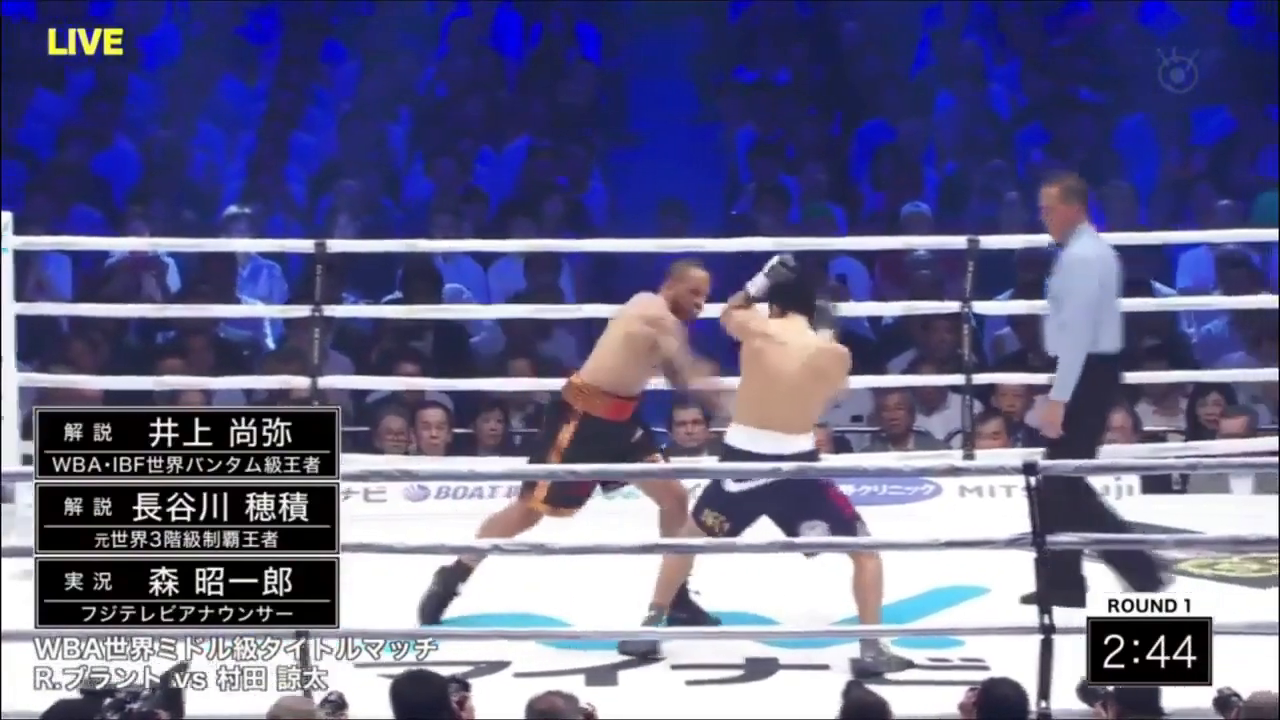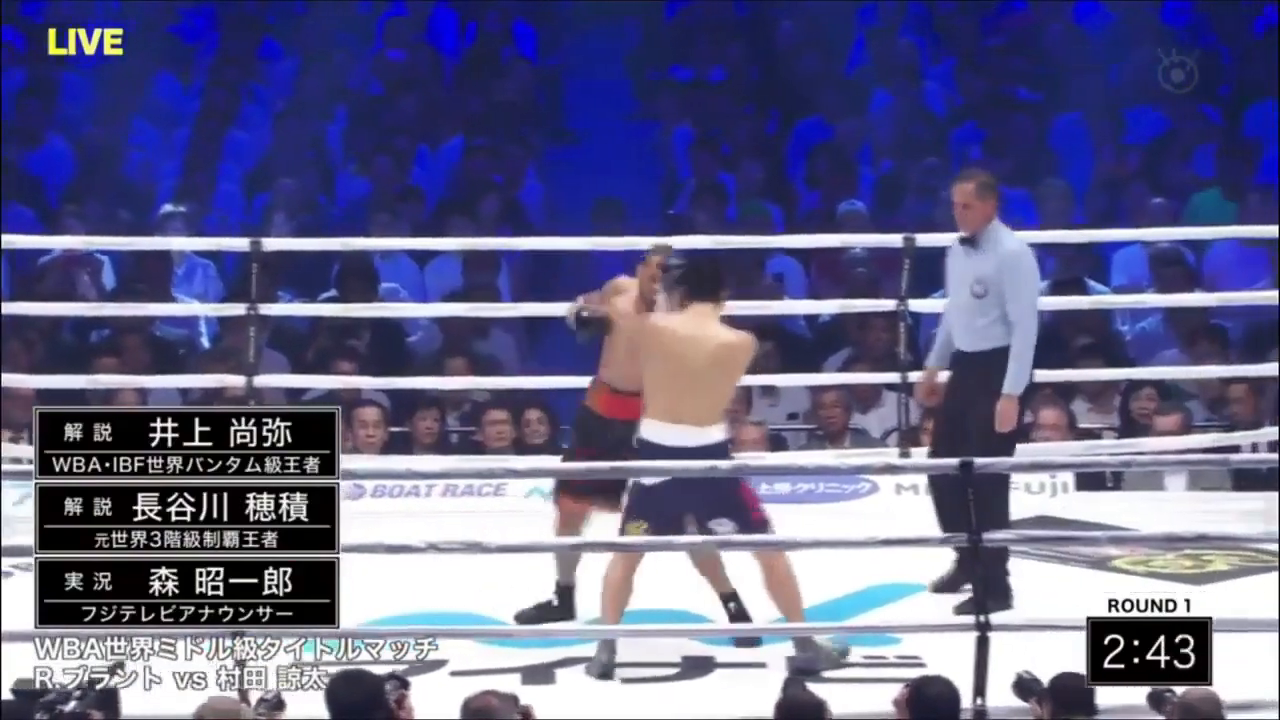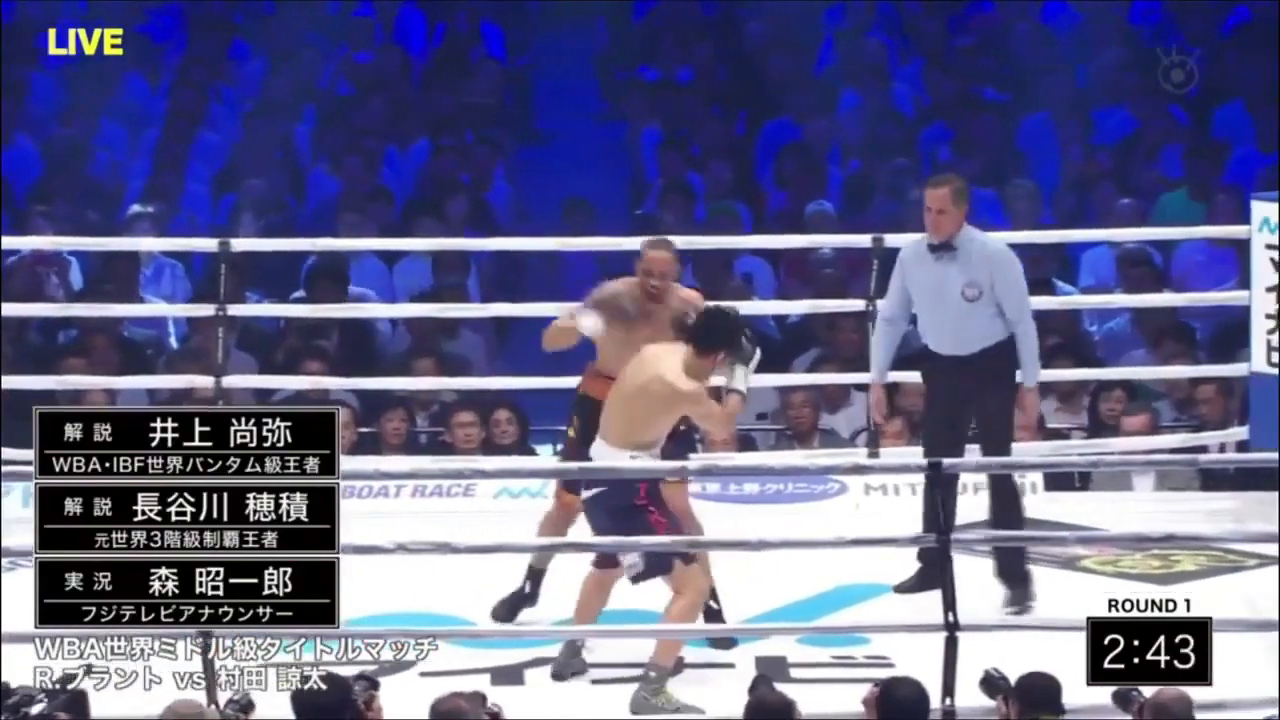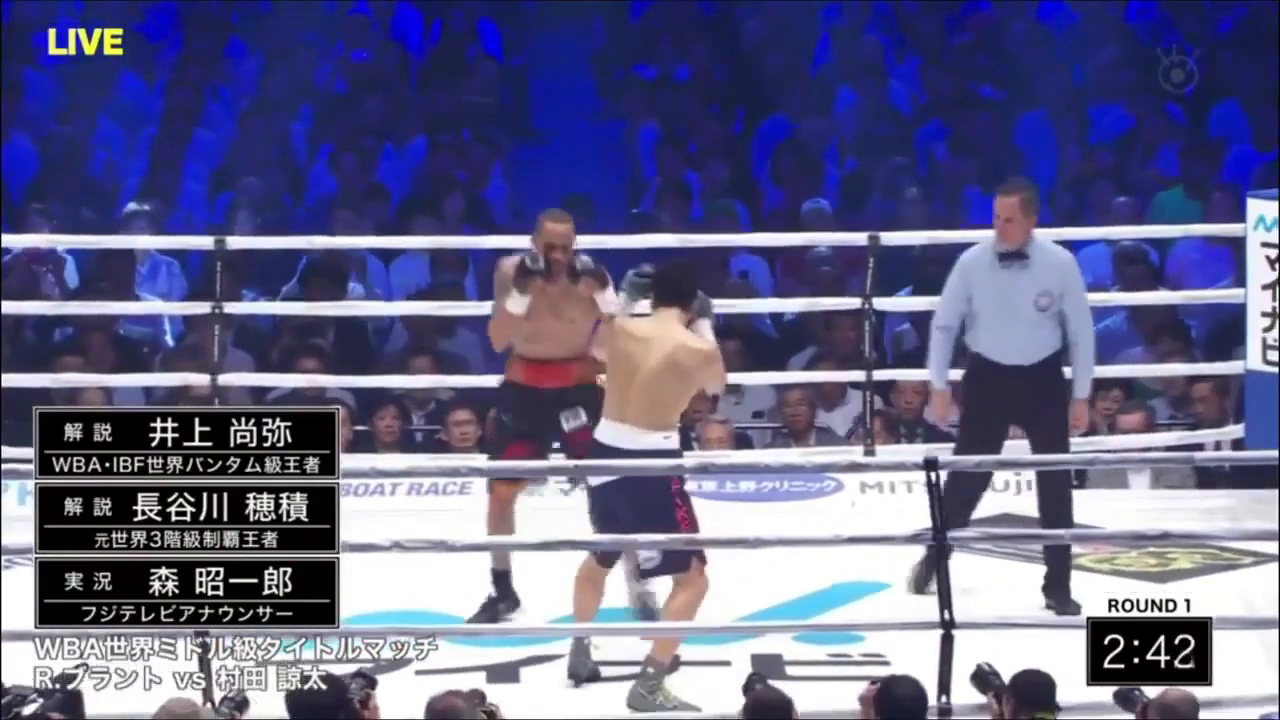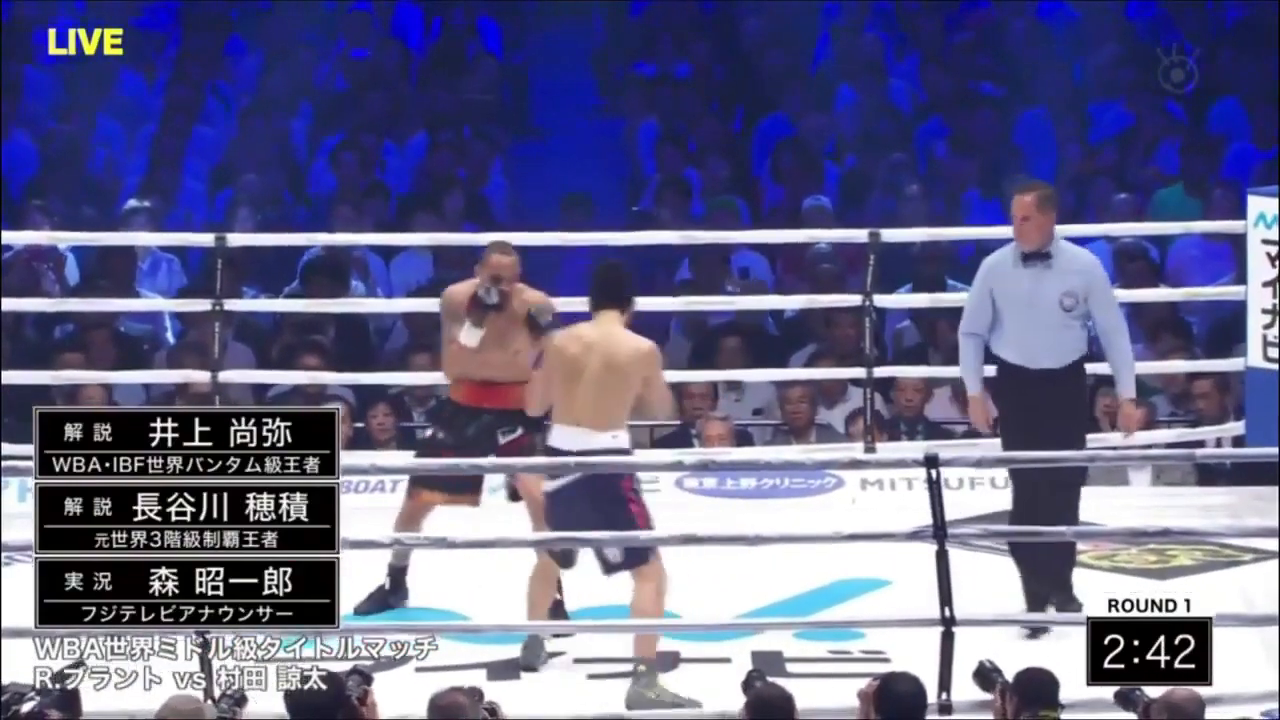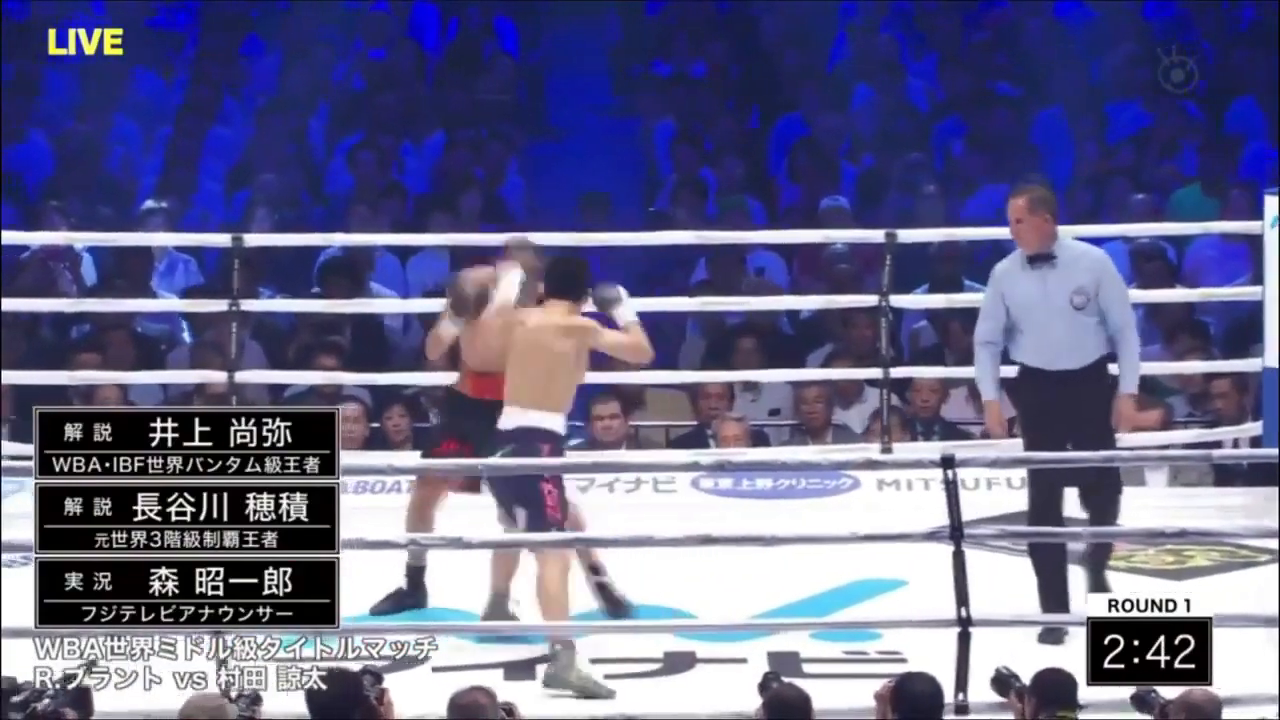
dt=0.4s
person 1, frame 1
left shoulder: (1080, 257)
right shoulder: (1087, 250)
left elbow: (1078, 332)
left wrist: (1057, 397)
left hip: (1087, 376)
right hip: (1090, 372)
left knee: (1064, 483)
right knee: (1058, 479)
left ankle: (1136, 564)
right ankle: (1059, 581)
person 1, frame 2
left shoulder: (1012, 255)
right shoulder: (958, 251)
left elbow: (1026, 328)
left wrist: (1011, 395)
right wrist: (933, 366)
left hip: (997, 371)
right hip: (965, 369)
left knee: (988, 479)
right knee: (944, 469)
left ankle: (994, 587)
right ankle: (970, 561)
person 1, frame 3
left shoulder: (994, 255)
right shoulder: (912, 256)
left elbow: (1021, 319)
right elbow: (890, 319)
left wrist: (1029, 383)
right wrist: (877, 380)
left hip: (990, 368)
right hip: (941, 370)
left knee: (999, 469)
right knee: (939, 472)
left ankle: (1015, 574)
right ankle: (933, 566)
person 1, frame 4
left shoulder: (1060, 263)
right shoulder: (972, 262)
left elbow: (1080, 331)
right elbow: (945, 325)
left wrist: (1081, 394)
right wrist: (939, 386)
left hip: (1042, 378)
right hip: (987, 377)
left knee: (1055, 483)
right knee: (966, 474)
left ankle: (1057, 585)
right ankle: (933, 557)
person 1, frame 5
left shoulder: (1084, 265)
right shoulder: (994, 267)
left elbow: (1113, 330)
right elbow: (971, 332)
left wrist: (1126, 394)
right wrist: (974, 391)
left hip: (1067, 384)
right hip: (1016, 385)
left knee: (1065, 487)
right knee: (1027, 490)
left ankle: (1059, 583)
right ankle: (1037, 600)
person 1, frame 6
left shoulder: (1093, 262)
right shoulder: (1004, 274)
left elbow: (1124, 328)
right elbow: (987, 341)
left wrist: (1128, 391)
right wrist: (990, 398)
left hip: (1090, 384)
right hip: (1037, 388)
left knee: (1102, 486)
right knee: (1044, 497)
left ankle: (1097, 562)
right ankle: (1055, 608)
person 2, frame 1
left shoulder: (754, 328)
right shoulder: (836, 354)
left elbow: (728, 317)
left wrist: (762, 279)
left hip: (740, 460)
right hip: (795, 468)
left knee: (691, 536)
right knee: (864, 550)
left ankle: (650, 628)
right ankle: (871, 650)
person 2, frame 2
left shoulder: (650, 326)
right shoulder: (738, 342)
left wrist: (674, 286)
left hip: (653, 455)
right hip: (705, 459)
left knee: (627, 552)
right knee: (769, 550)
left ankle: (605, 651)
right ankle: (806, 646)
person 2, frame 3
left shoulder: (651, 352)
right shoulder: (685, 387)
right elbow: (723, 426)
right wrist: (742, 371)
left hip: (600, 474)
right hip: (626, 487)
left knee: (610, 564)
right knee: (694, 583)
left ankle: (570, 653)
right ankle: (651, 689)
person 2, frame 4
left shoulder: (621, 330)
right shoulder: (702, 350)
left elbow: (600, 350)
right elbow: (715, 388)
left wrist: (626, 296)
right wrist: (705, 323)
left hip: (606, 458)
right hip: (653, 468)
left knee: (597, 560)
right knee: (692, 580)
left ankle: (579, 653)
right ankle: (648, 685)
person 2, frame 5
left shoulder: (560, 341)
right shoulder: (643, 350)
left elbow: (533, 405)
right elbow: (663, 412)
left hip: (559, 462)
right hip: (604, 467)
left knee: (551, 556)
right knee: (650, 574)
left ankle: (533, 645)
right ankle: (645, 683)
person 2, frame 6
left shoulder: (524, 320)
right shoulder: (577, 327)
right elbow: (642, 353)
right wrist: (622, 308)
left hip: (509, 443)
right hip: (536, 445)
left knee: (529, 534)
right knee: (556, 556)
right ankle: (562, 662)
person 3, frame 1
left shoulder: (652, 308)
right shoulder: (659, 317)
right elbow: (689, 370)
left wrist: (665, 369)
left hip: (619, 416)
right hip: (583, 415)
left knee: (675, 497)
right knee: (529, 509)
left ankle: (679, 600)
right ankle: (453, 577)
person 3, frame 2
right shoulder: (620, 289)
right elbow: (585, 307)
right wrist: (582, 314)
right hip: (601, 414)
right knee: (570, 511)
left ankle: (734, 607)
right ankle: (563, 600)
person 3, frame 3
left shoulder: (690, 304)
right shoulder: (612, 294)
right elbow: (550, 341)
right wrist: (593, 318)
right hip: (600, 404)
left knee: (679, 508)
right knee: (566, 505)
left ankle: (710, 604)
right ankle: (530, 586)
person 3, frame 4
left shoulder: (593, 271)
right shoulder: (510, 269)
right elbow: (499, 342)
left wrist: (600, 286)
right wrist: (520, 290)
left hip: (578, 389)
right hip: (524, 389)
right knee: (501, 493)
left ankle: (638, 587)
right ankle: (502, 592)
person 3, frame 5
left shoulder: (536, 304)
right shoulder: (455, 299)
right elbow: (450, 367)
right wrist: (474, 322)
left hip: (515, 410)
right hip: (462, 408)
left knee: (538, 499)
right knee: (416, 501)
left ankle: (551, 597)
right ankle: (394, 585)
person 3, frame 6
right shoulder: (471, 284)
right elbow: (434, 353)
right wrist: (453, 320)
right hip: (469, 399)
right knee: (425, 491)
left ankle: (599, 580)
right ankle: (414, 586)
